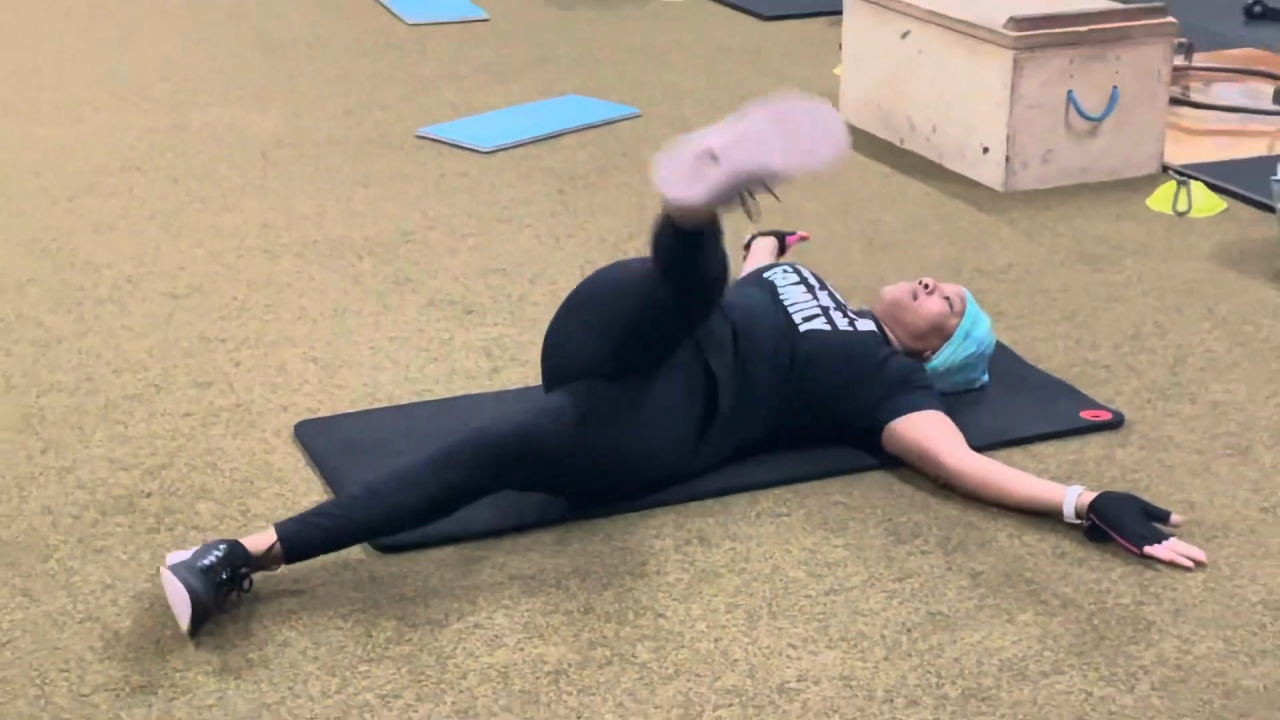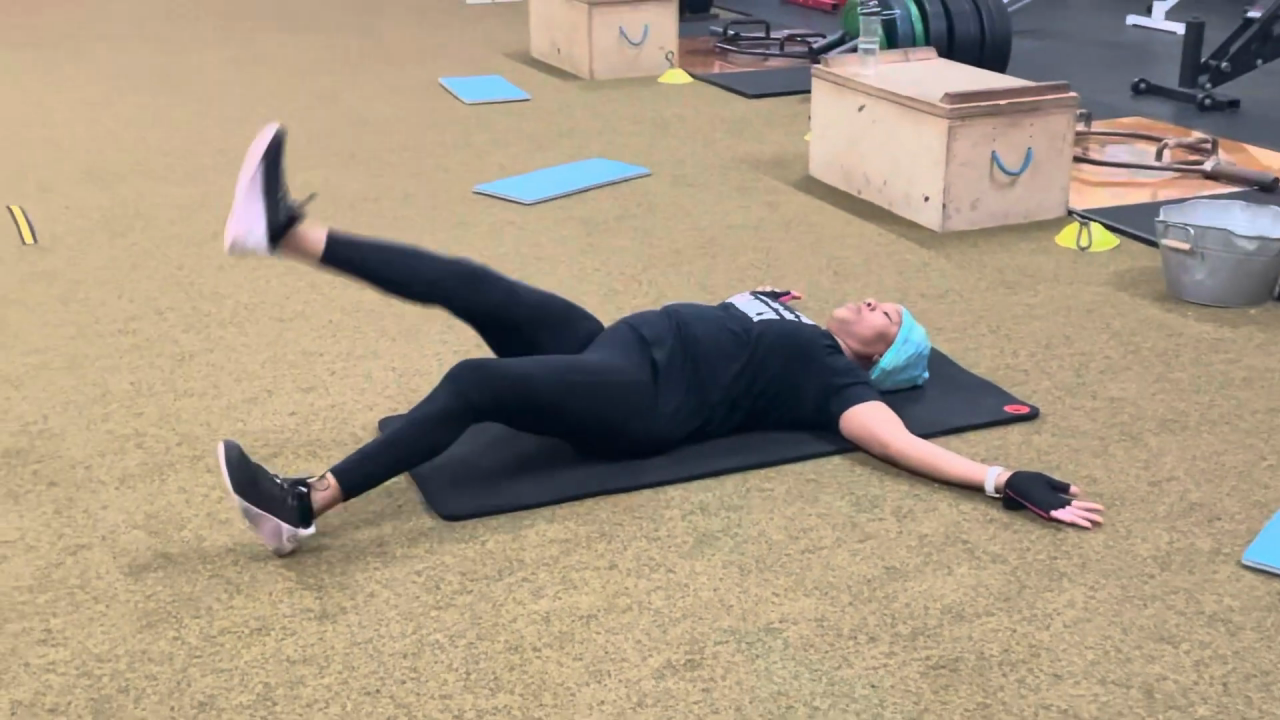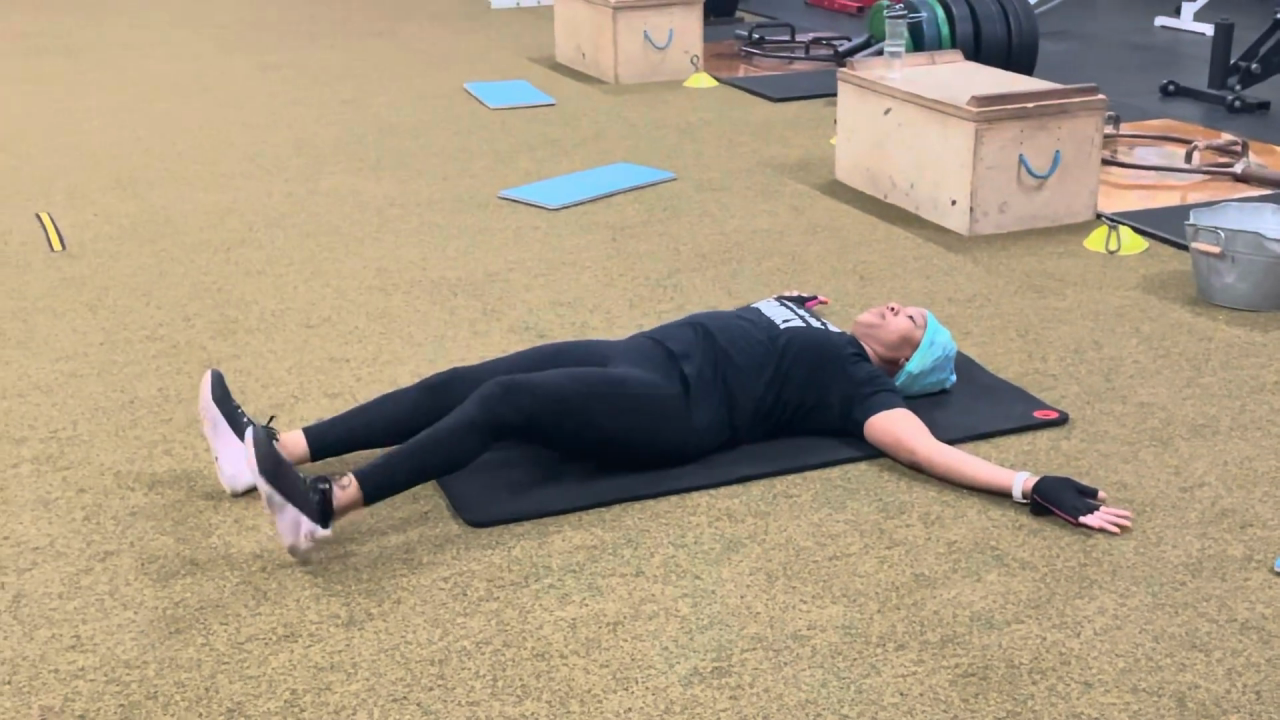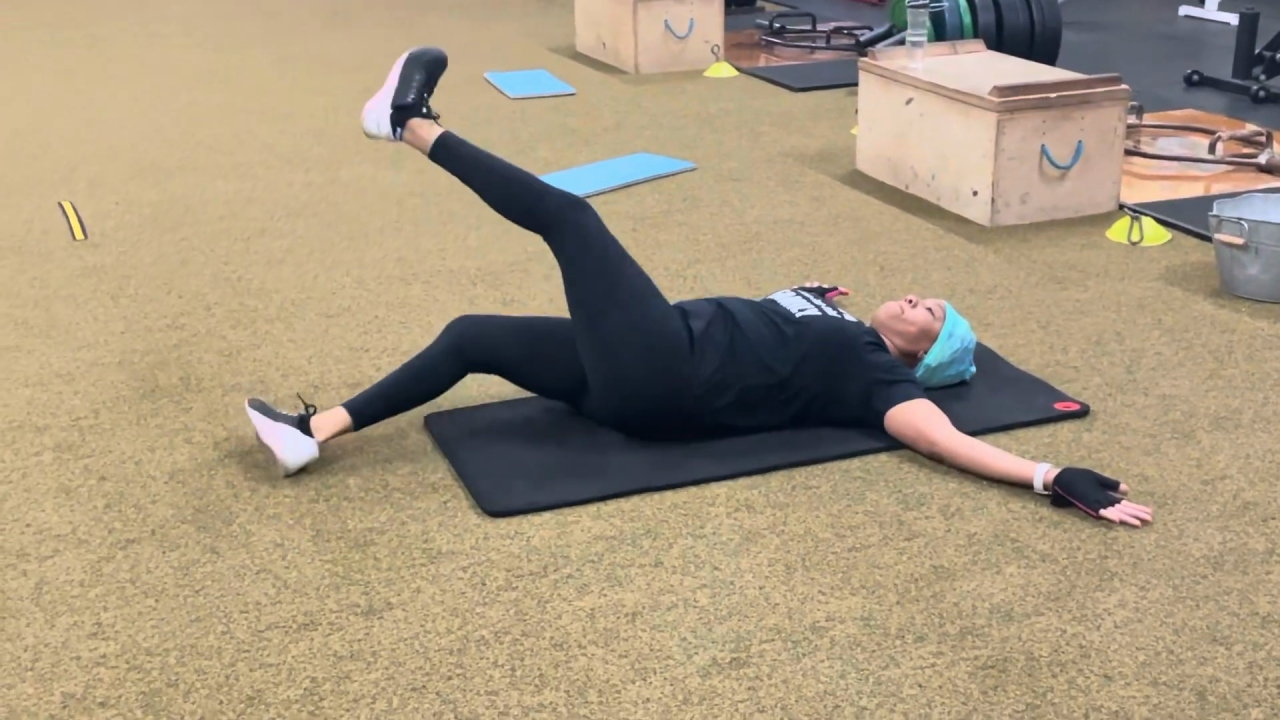
dt=0.7s
person 1, frame 1
left shoulder: (884, 380)
right shoulder: (800, 276)
left elbow: (962, 462)
left wrist: (1088, 500)
right wrist: (763, 244)
left hip: (653, 433)
right hip: (612, 330)
left knee: (490, 452)
right knee: (689, 280)
left ankle: (244, 558)
right ankle: (703, 183)
person 1, frame 2
left shoulder: (839, 381)
right shoulder: (799, 329)
left elbow: (909, 447)
left wrist: (1010, 482)
right wrist: (760, 301)
left hip: (643, 400)
right hip: (618, 347)
left knee: (473, 383)
right knee: (472, 290)
left ankle: (303, 506)
right ankle: (287, 228)
person 1, frame 3
left shoulder: (862, 385)
right shoulder: (815, 329)
left elbow: (936, 454)
left wrist: (1037, 488)
right wrist: (780, 302)
left hip: (670, 409)
right hip: (637, 355)
left knee: (499, 404)
right knee: (460, 381)
left ankle: (322, 501)
right ankle: (270, 456)
person 1, frame 4
left shoulder: (878, 377)
right shoulder: (838, 332)
left elbow: (947, 440)
left wrist: (1055, 480)
right wrist: (804, 296)
left hip: (664, 381)
right hip: (649, 374)
left knee: (567, 213)
right knee: (470, 337)
left ankle: (414, 123)
right ankle: (313, 432)
